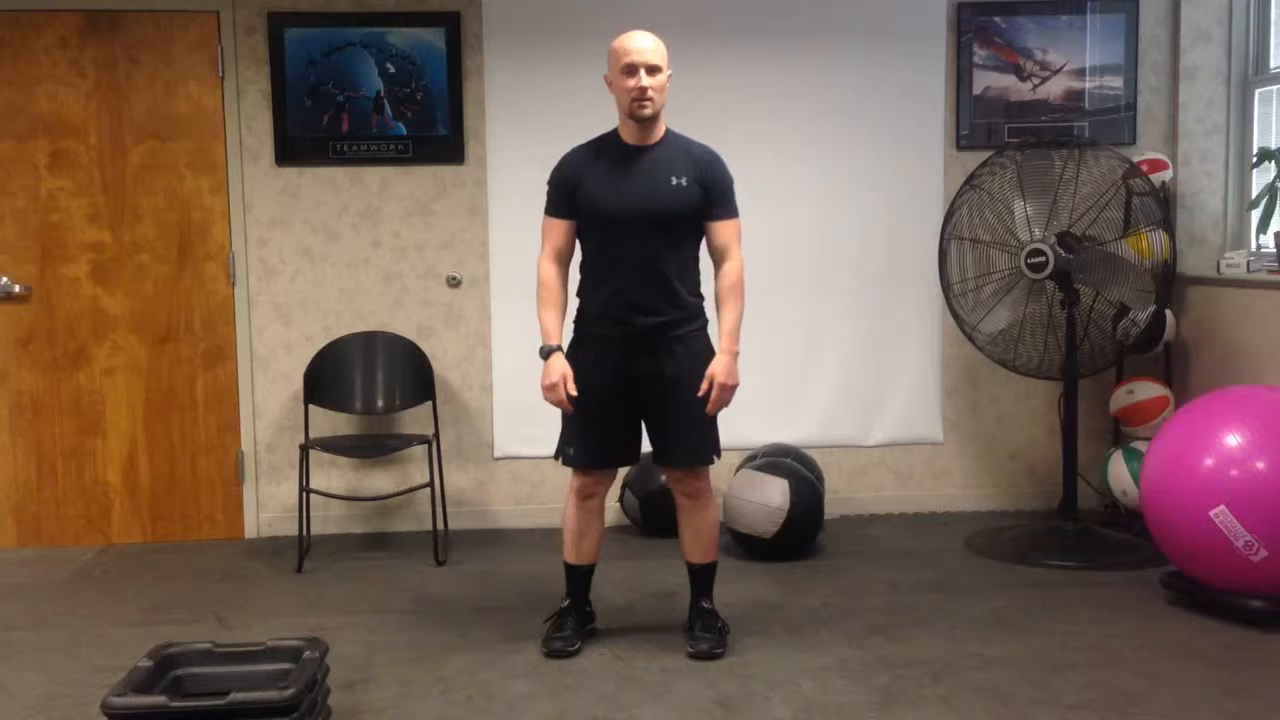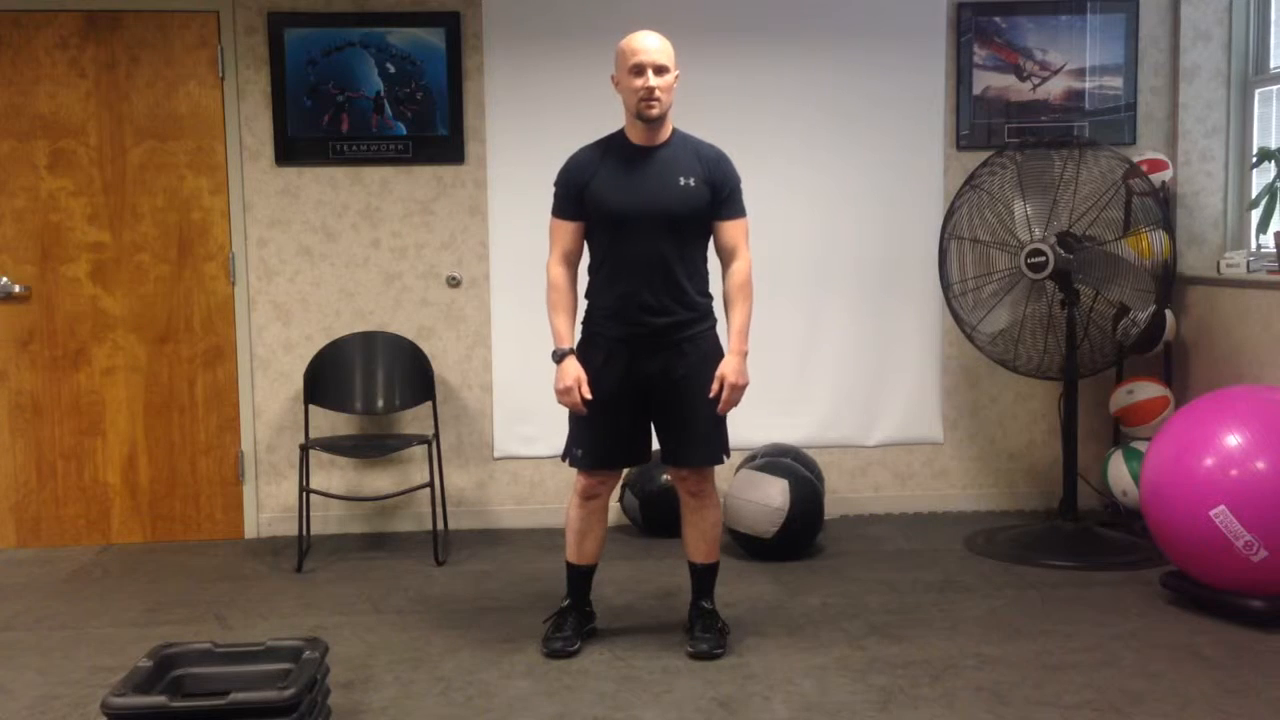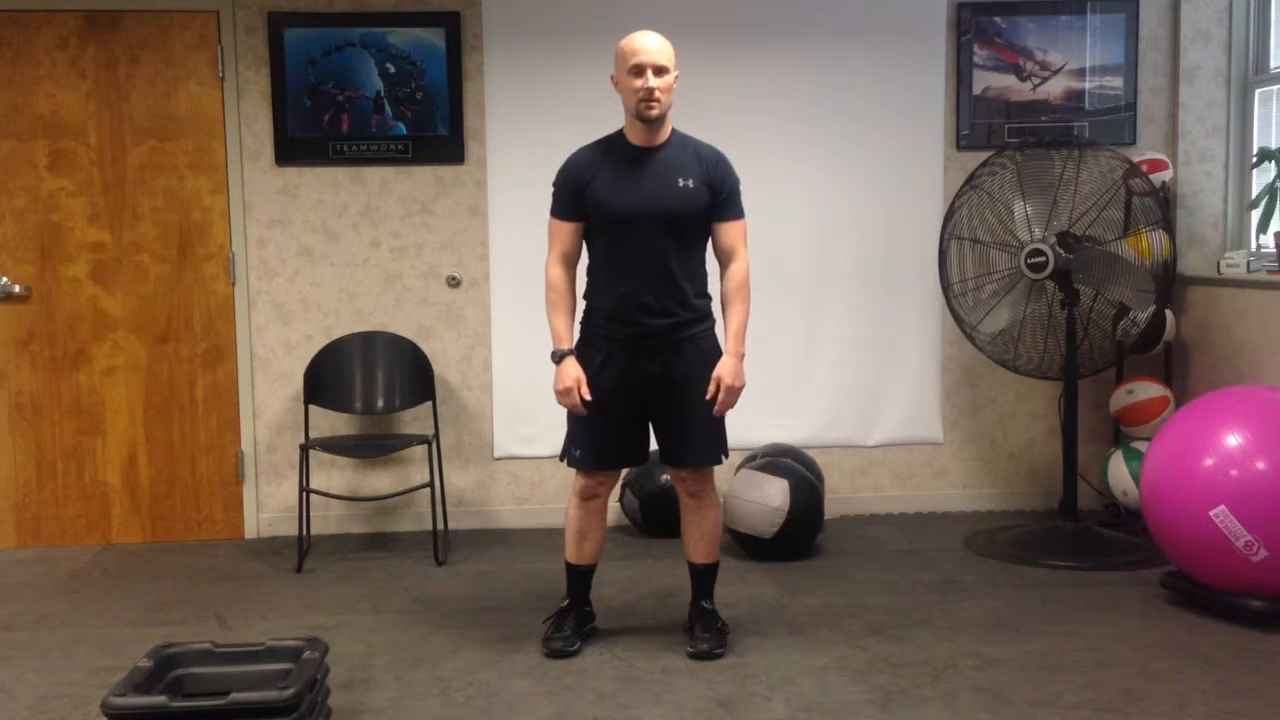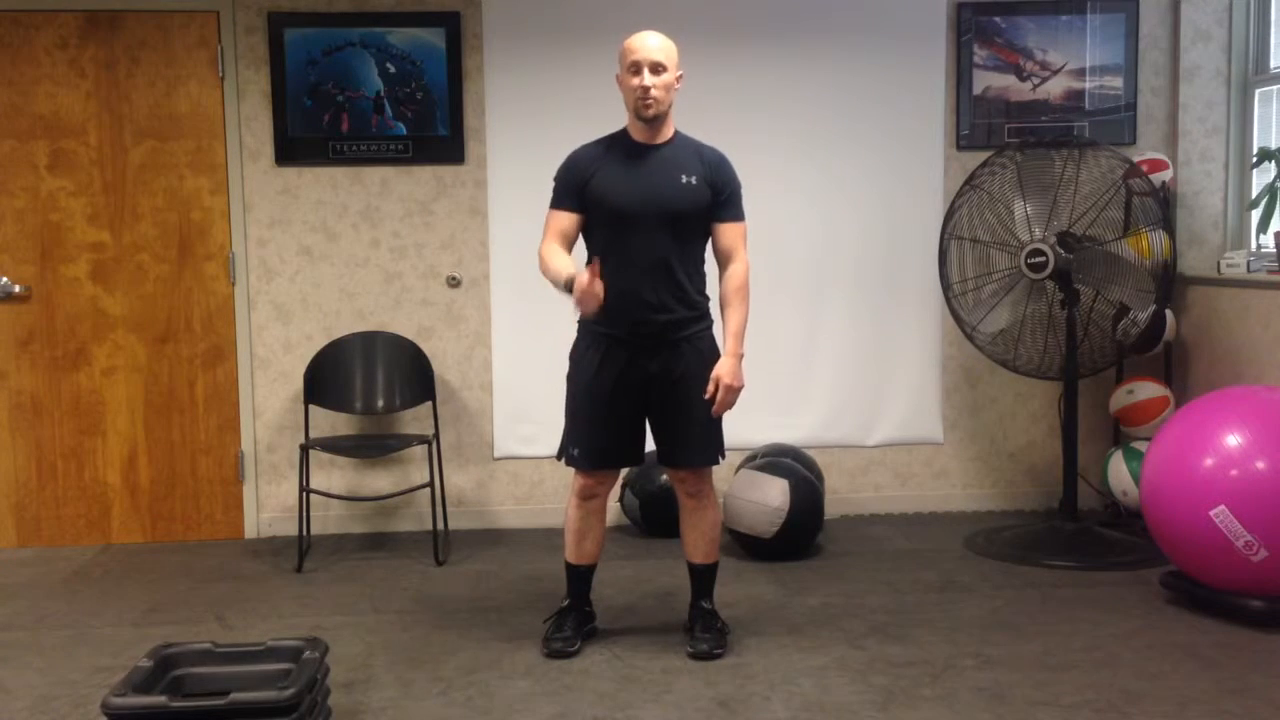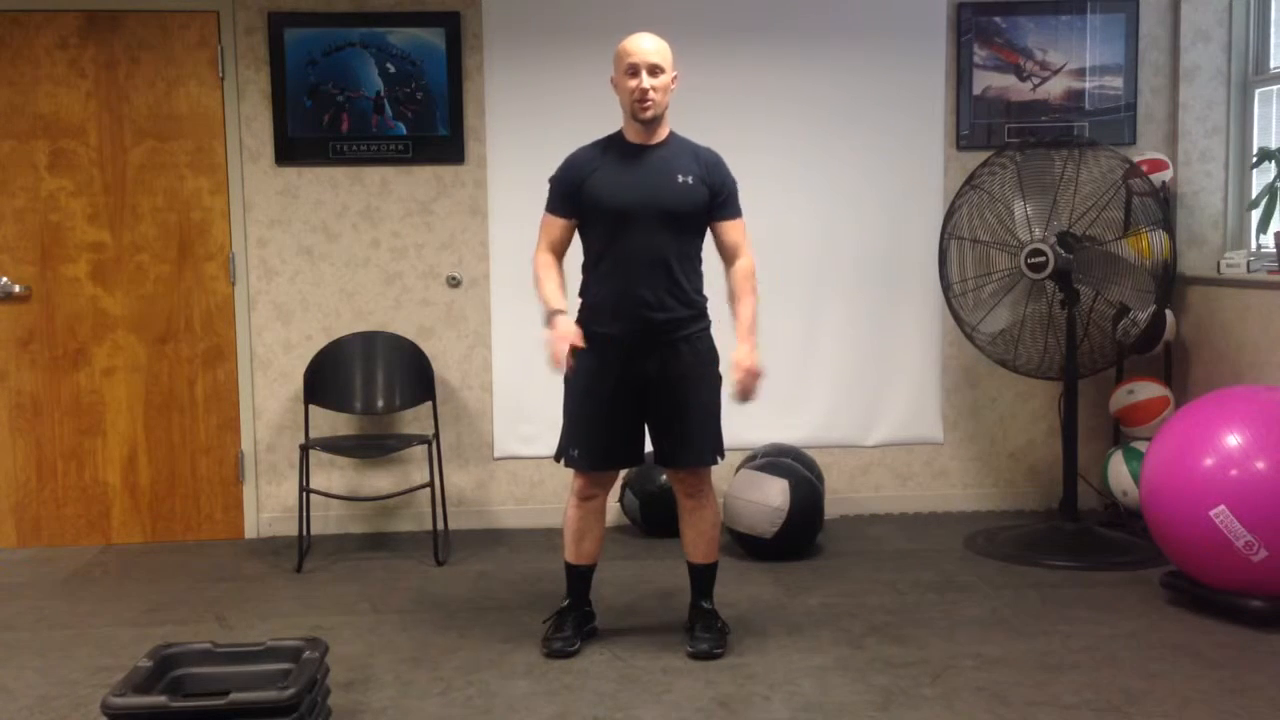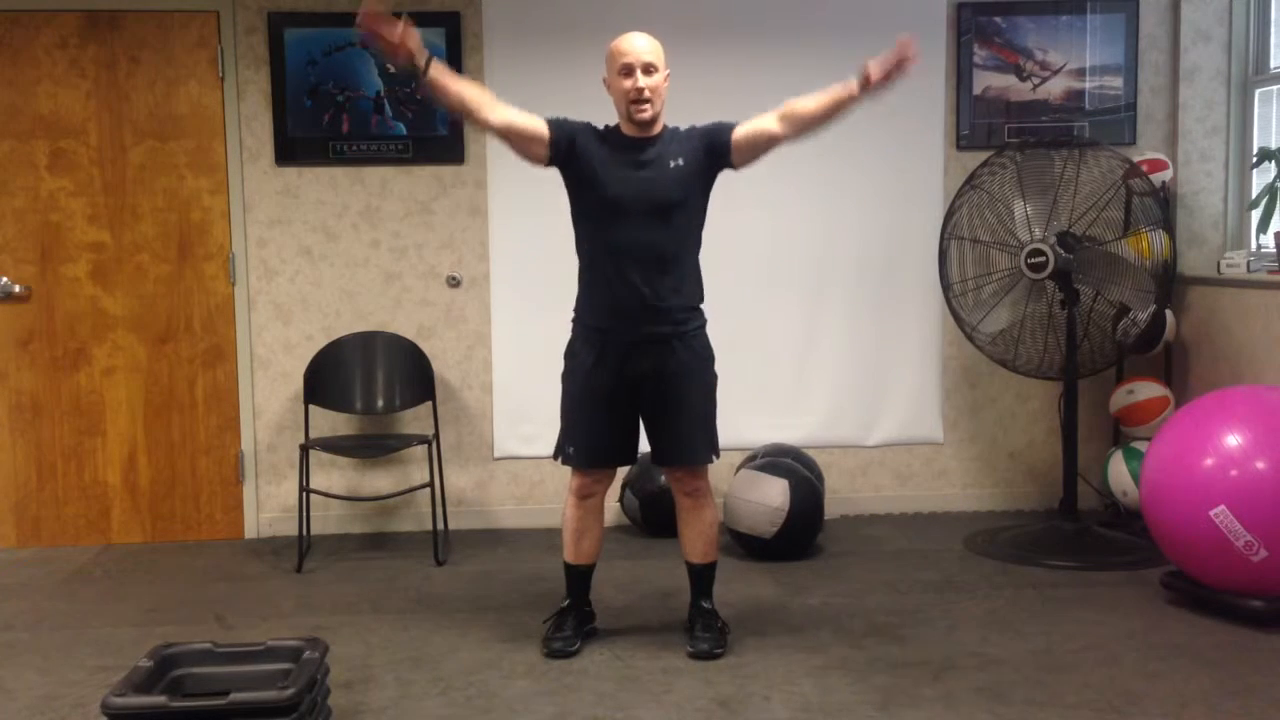
dt=0.5s
person 1, frame 1
left shoulder: (701, 164)
right shoulder: (578, 167)
left elbow: (728, 260)
right elbow: (553, 260)
left wrist: (727, 349)
right wrist: (552, 349)
left hip: (680, 348)
right hip: (599, 349)
left knee: (691, 480)
right knee: (588, 481)
left ankle: (703, 607)
right ankle: (576, 607)
person 1, frame 2
left shoulder: (709, 164)
right shoulder: (584, 168)
left elbow: (736, 260)
right elbow: (561, 263)
left wrist: (736, 350)
right wrist: (564, 353)
left hip: (689, 347)
right hip: (607, 349)
left knee: (696, 480)
right knee: (592, 481)
left ankle: (703, 608)
right ankle: (576, 607)
person 1, frame 3
left shoulder: (708, 165)
right shoulder: (584, 168)
left elbow: (734, 262)
right elbow: (560, 264)
left wrist: (733, 352)
right wrist: (564, 353)
left hip: (688, 348)
right hip: (607, 349)
left knee: (696, 481)
right knee: (591, 482)
left ankle: (703, 609)
right ankle: (576, 608)
person 1, frame 4
left shoulder: (711, 166)
right shoulder: (586, 164)
left elbow: (734, 262)
right elbow: (550, 247)
left wrist: (732, 352)
right wrist: (570, 279)
left hip: (687, 348)
right hip: (605, 347)
left knee: (695, 481)
right knee: (590, 481)
left ankle: (703, 609)
right ankle: (576, 607)
person 1, frame 5
left shoulder: (704, 166)
right shoulder: (582, 167)
left elbow: (738, 257)
right elbow: (548, 251)
left wrist: (746, 340)
right wrist: (557, 314)
left hip: (684, 348)
right hip: (602, 350)
left knee: (694, 481)
right knee: (589, 482)
left ankle: (703, 607)
right ankle: (576, 608)
person 1, frame 6
left shoulder: (700, 147)
right shoulder: (579, 147)
left elbow: (782, 122)
right elbow: (492, 113)
left wrist: (858, 87)
right wrist: (420, 64)
left hip: (679, 345)
right hip: (599, 346)
left knee: (691, 480)
right knee: (586, 482)
left ankle: (703, 609)
right ankle: (575, 608)
